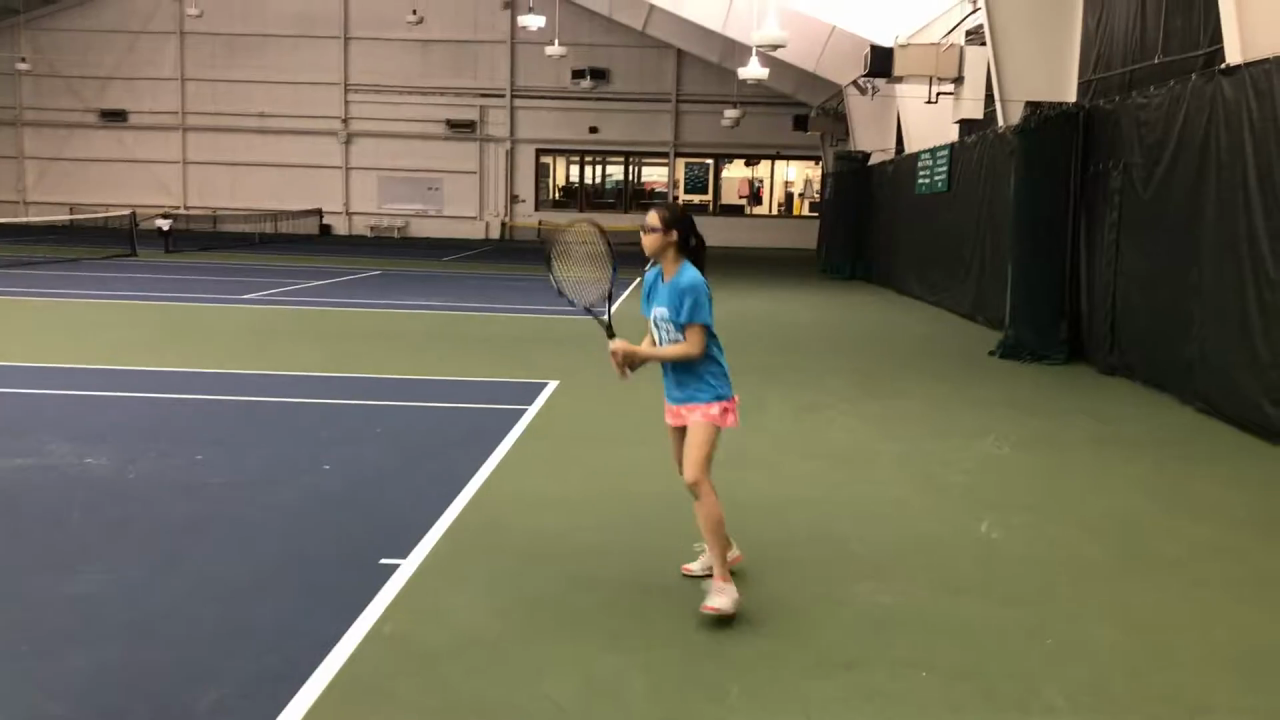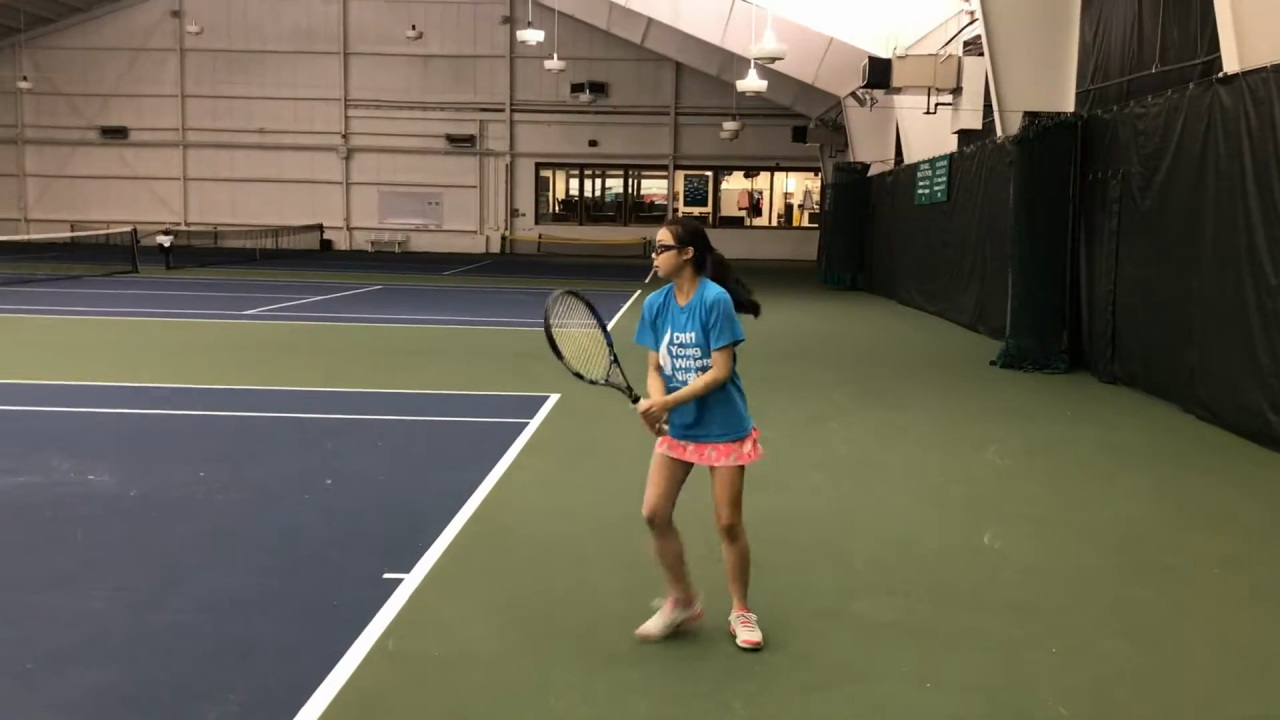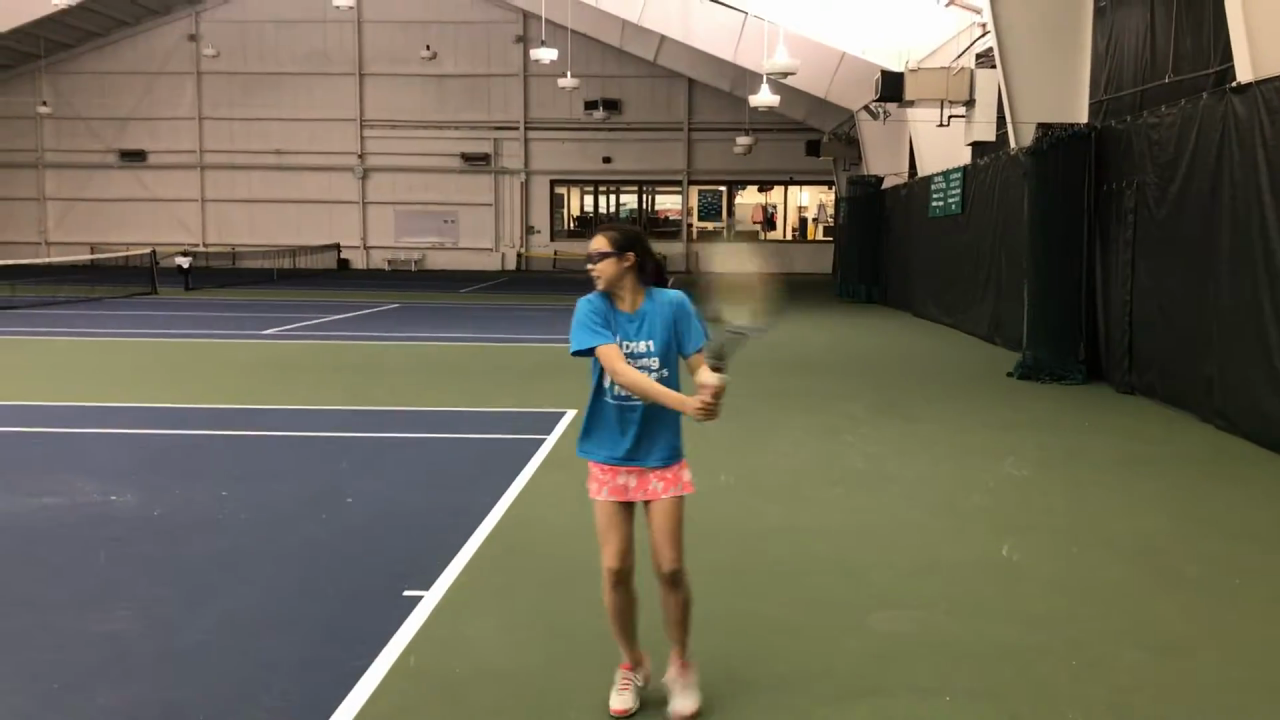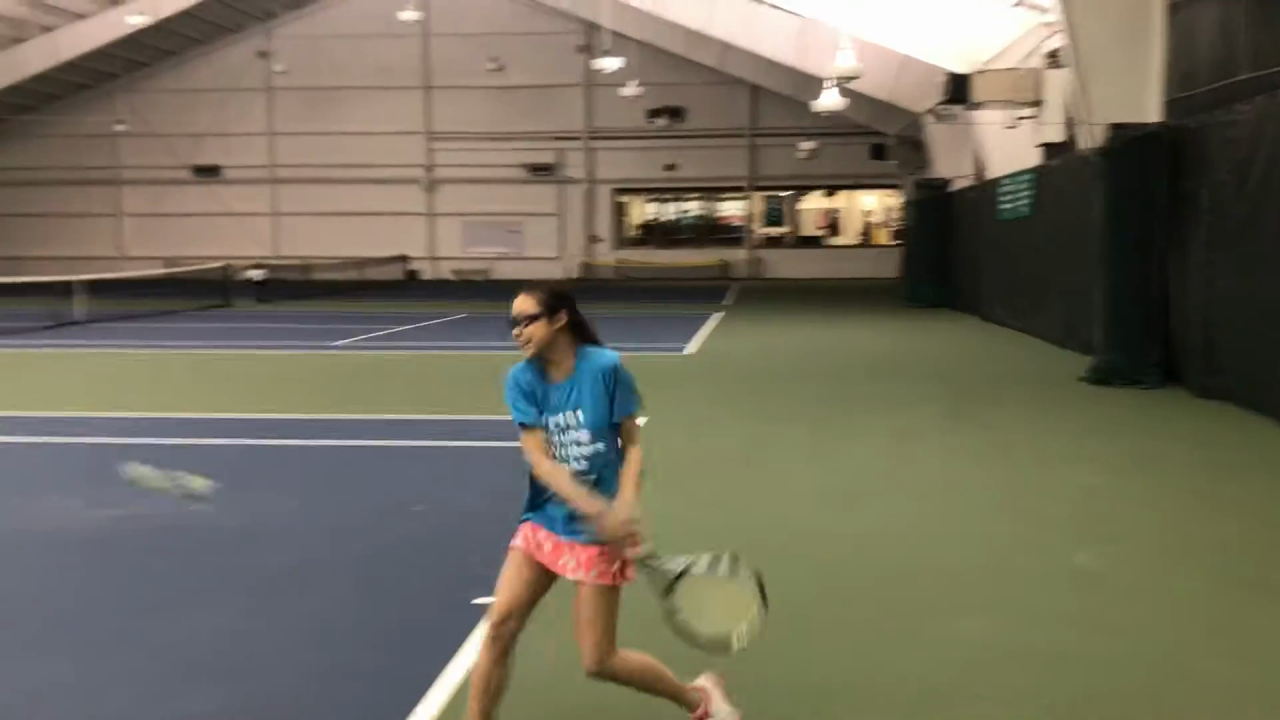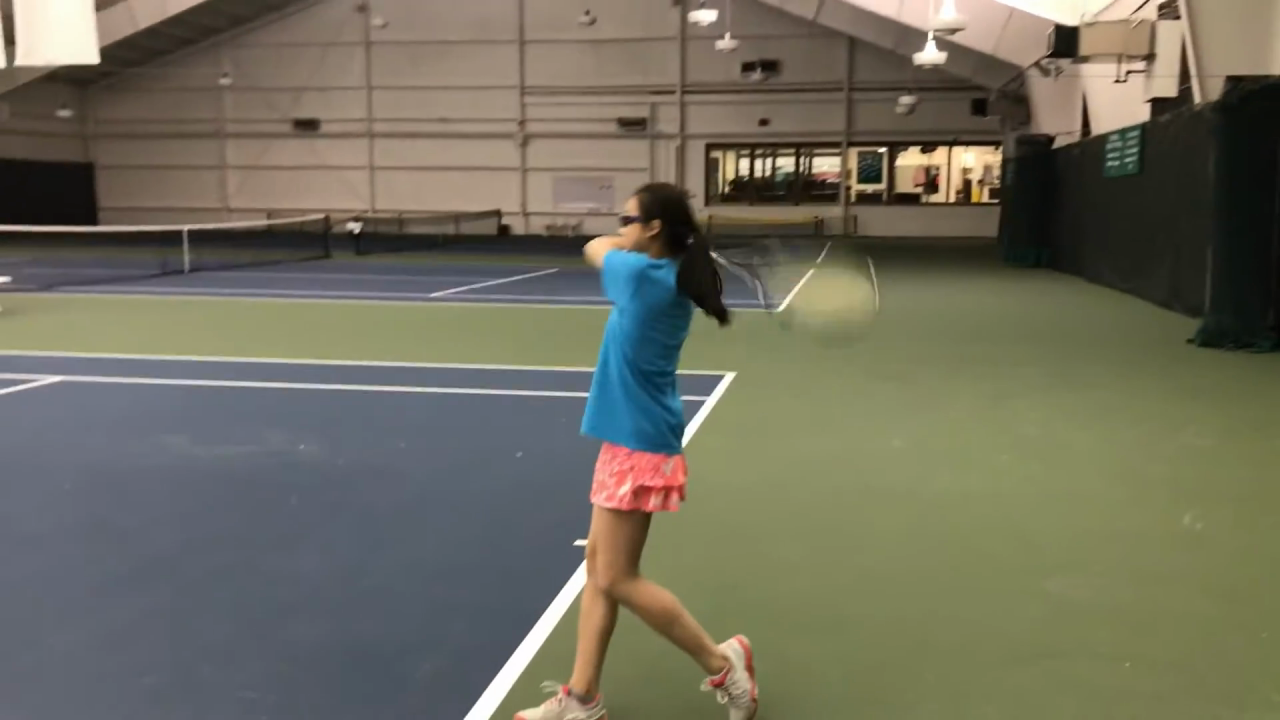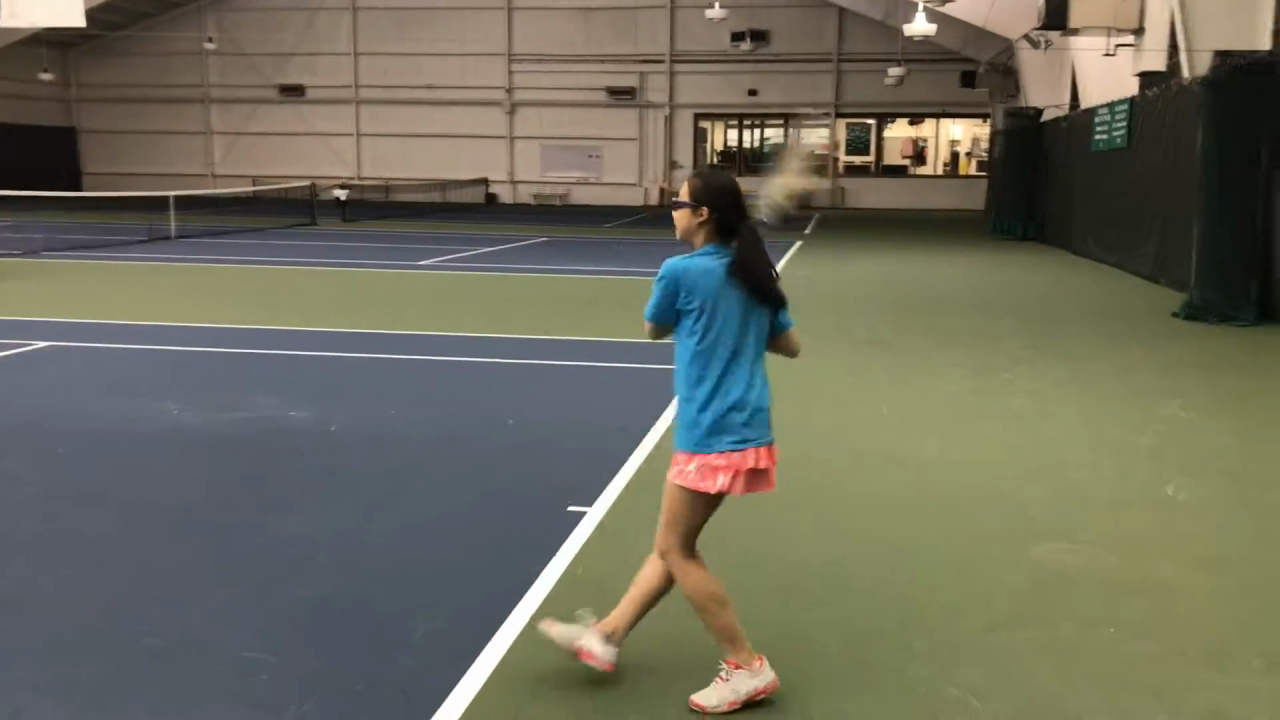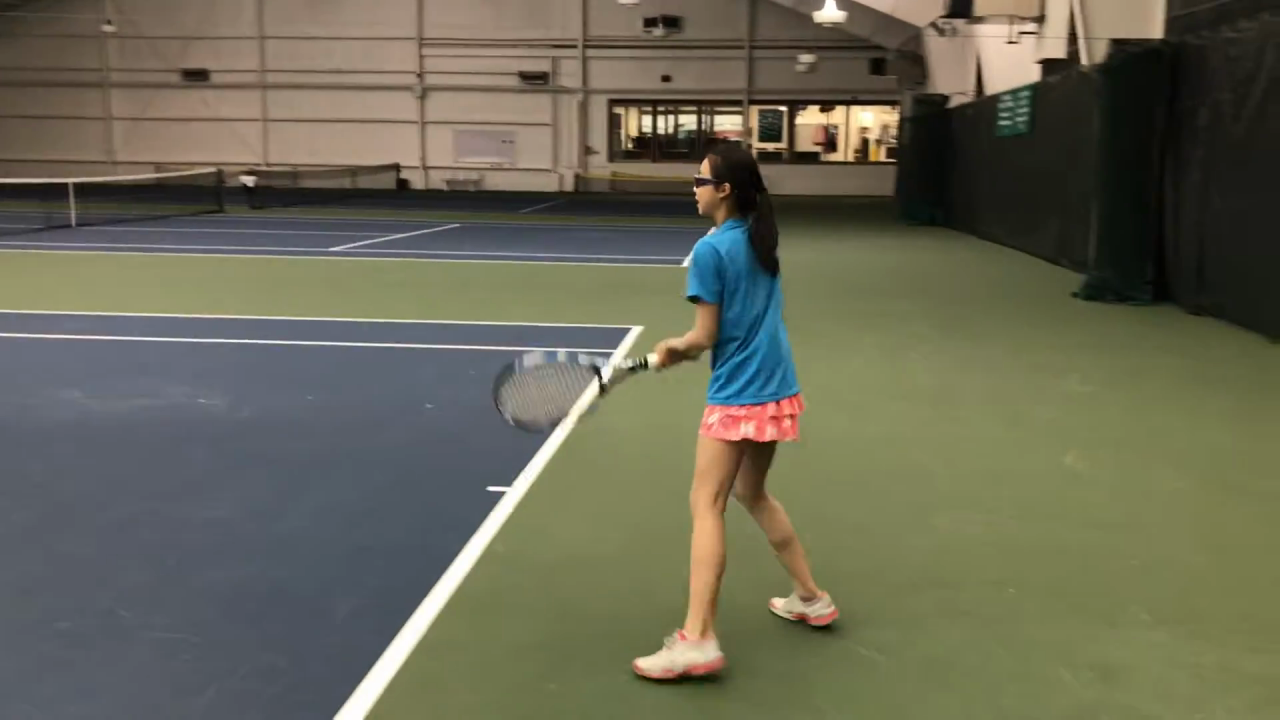
dt=0.4s
person 1, frame 1
left shoulder: (690, 282)
right shoulder: (652, 278)
left elbow: (693, 347)
left wrist: (639, 352)
right wrist: (634, 355)
left hip: (705, 392)
right hip: (679, 392)
left knee: (695, 479)
right knee: (692, 477)
left ankle: (723, 582)
right ankle: (723, 549)
person 1, frame 2
left shoulder: (715, 299)
right shoulder: (655, 304)
left elbow: (721, 372)
right elbow: (655, 368)
left wrist: (668, 403)
right wrist: (655, 401)
left hip: (724, 429)
right hip: (677, 429)
left knee: (728, 523)
right knee: (654, 513)
left ankle: (740, 611)
right ankle: (680, 602)
person 1, frame 3
left shoulder: (673, 304)
right shoulder: (591, 309)
left elbow: (699, 368)
right elbow: (617, 368)
left wrist: (710, 385)
right wrist: (679, 402)
left hip: (661, 457)
right hip: (608, 456)
left knee: (669, 567)
right knee: (616, 569)
left ankle: (681, 668)
right ankle: (632, 666)
person 1, frame 4
left shoulder: (607, 367)
right shoulder: (522, 379)
left elbow: (631, 443)
right elbow: (537, 459)
left wrist: (625, 505)
right wrist: (587, 504)
left hip: (605, 530)
right hip: (544, 522)
left knee: (599, 661)
right knee: (499, 628)
person 1, frame 5
left shoulder: (639, 272)
right shoulder: (673, 283)
left elbow: (596, 249)
left wrist: (625, 241)
left hip: (638, 446)
right hip: (630, 441)
left knee: (618, 580)
right knee: (599, 566)
left ankle: (721, 661)
person 1, frame 6
left shoulder: (680, 272)
right shoulder: (756, 276)
left elbow: (655, 329)
right elbow: (789, 347)
left hip: (713, 437)
right hip: (745, 430)
left knee: (676, 550)
right knee: (671, 544)
left ankle: (746, 666)
right ankle: (605, 636)
person 1, frame 7
left shoulder: (710, 248)
right shoulder: (761, 244)
left elbow: (704, 336)
left wrist: (671, 349)
right wrist: (690, 343)
left hip: (738, 396)
right hip: (776, 391)
left knee: (705, 506)
right knee: (752, 491)
left ankle: (697, 639)
right ankle: (810, 597)
